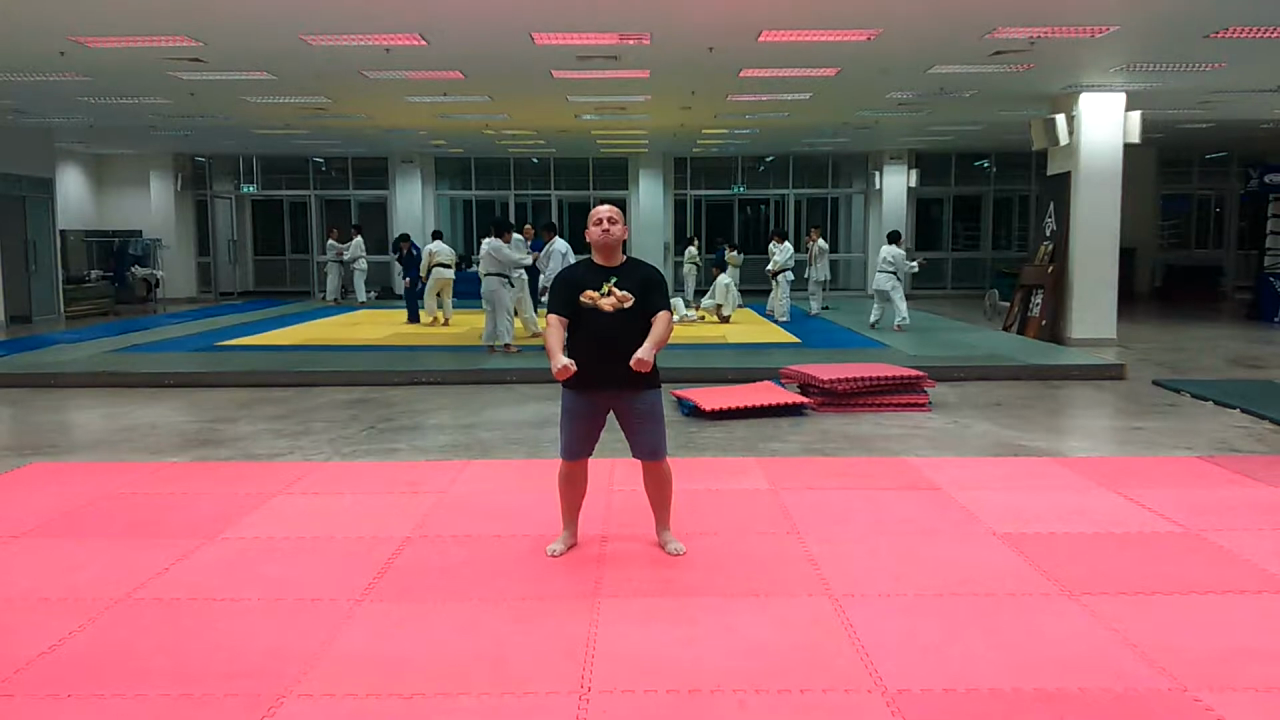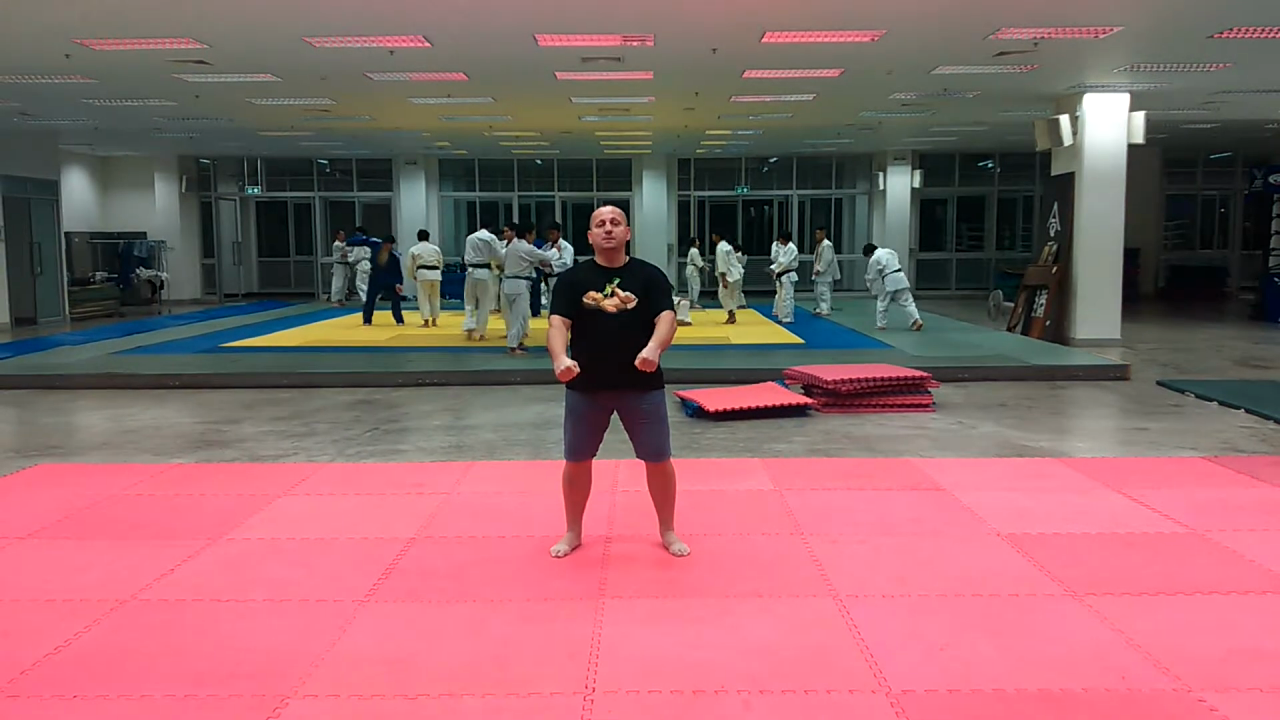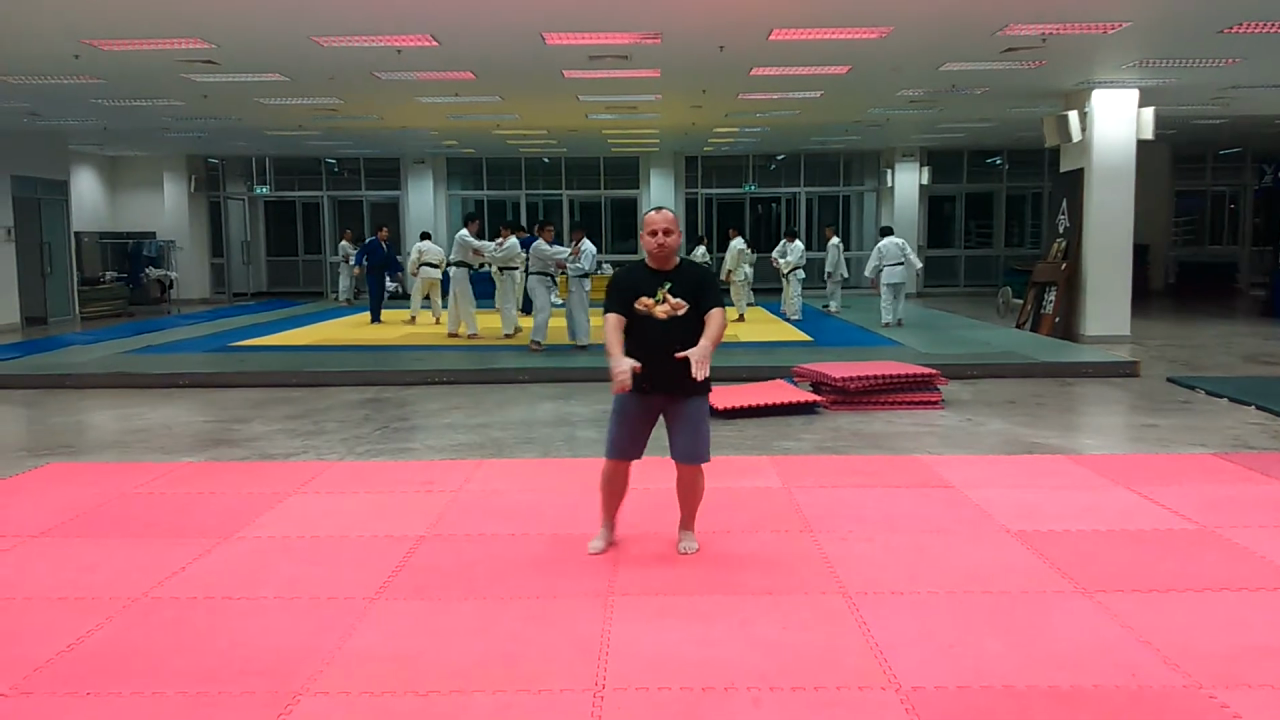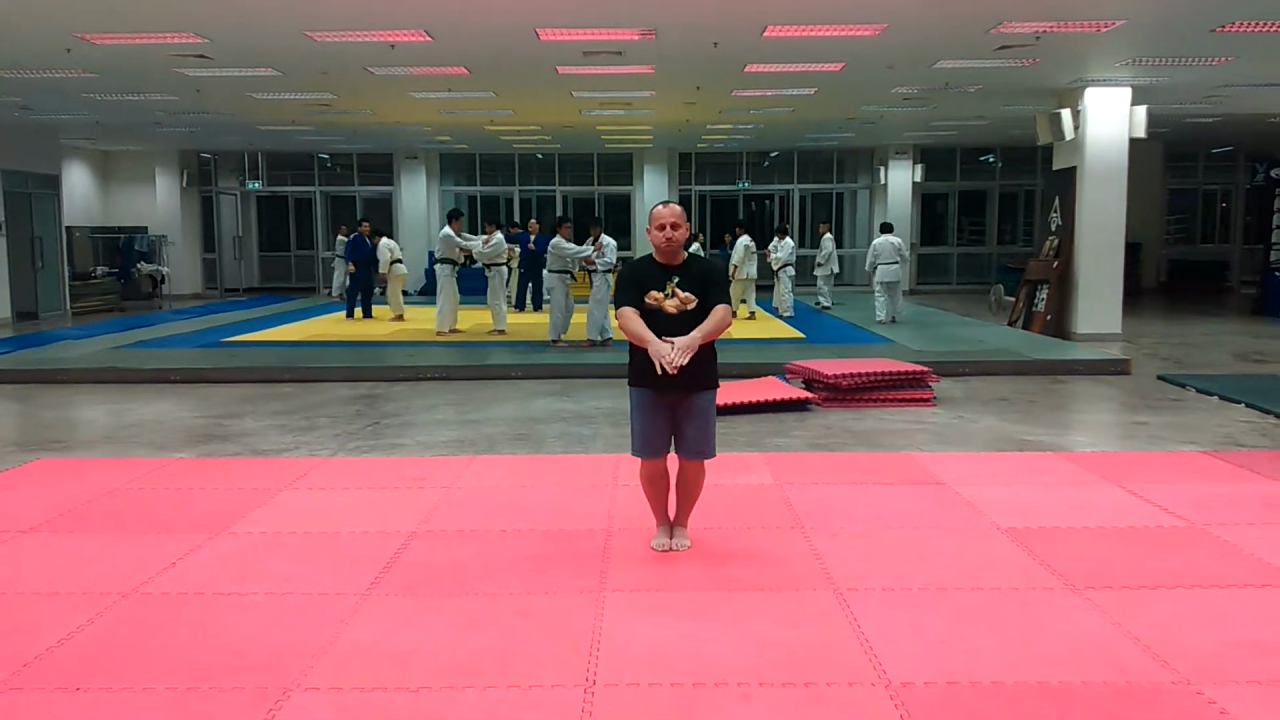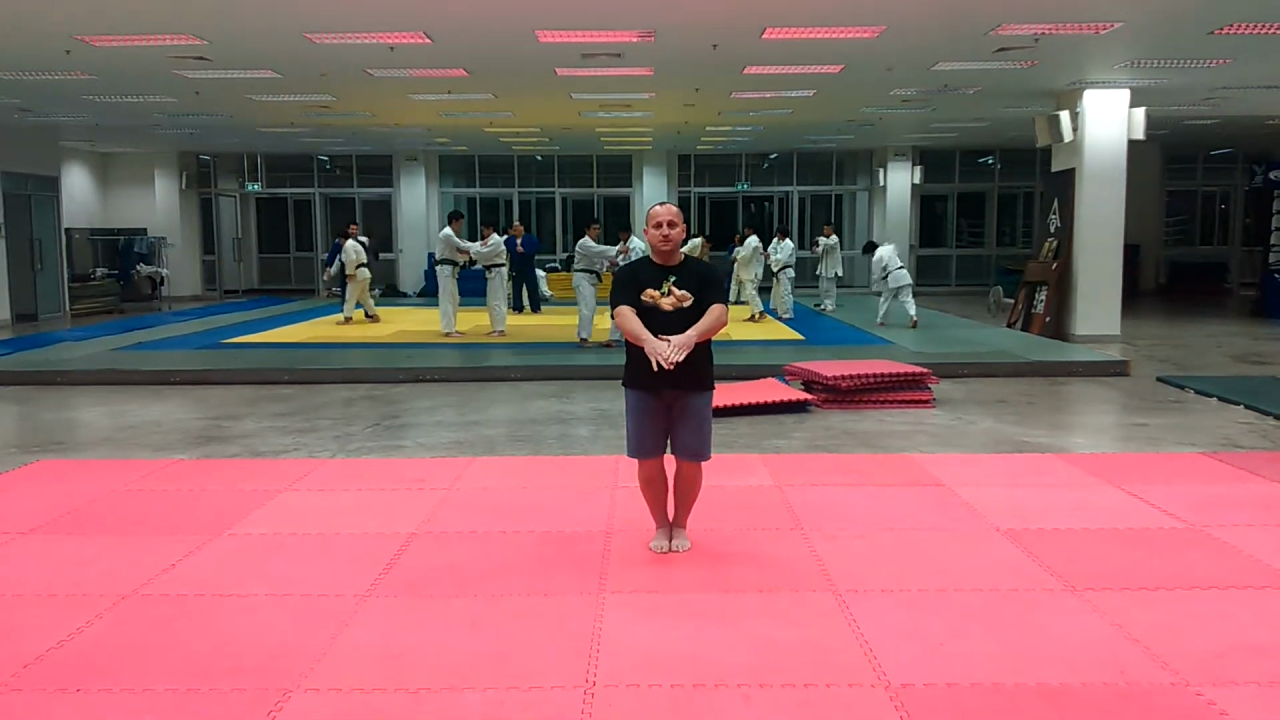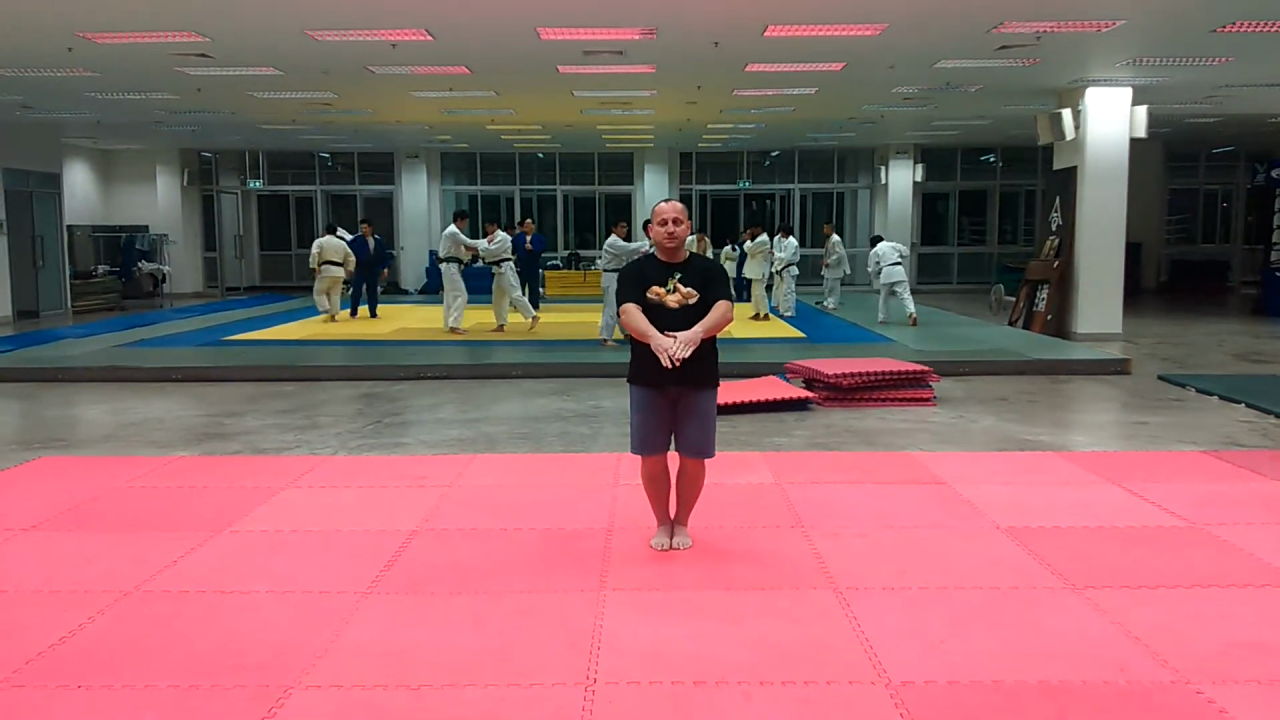
dt=0.7s
person 1, frame 1
left shoulder: (647, 275)
right shoulder: (569, 277)
left elbow: (663, 318)
right elbow: (556, 322)
left wrist: (649, 348)
right wrist: (557, 356)
left hip: (638, 384)
right hip: (582, 385)
left knee: (654, 459)
right knee: (573, 460)
left ankle: (663, 530)
right ankle: (569, 532)
person 1, frame 2
left shoulder: (650, 275)
right shoulder: (573, 278)
left elbow: (666, 317)
right elbow: (558, 322)
left wrist: (654, 348)
right wrist: (560, 357)
left hip: (642, 384)
right hip: (586, 385)
left knee: (658, 459)
right knee: (577, 460)
left ankle: (668, 531)
right ankle: (573, 532)
person 1, frame 3
left shoulder: (700, 277)
right shoulder: (625, 278)
left elbow: (716, 316)
right elbow: (613, 321)
left wrist: (704, 347)
right wrist: (617, 359)
left hip: (687, 387)
right hip: (637, 386)
left knee: (690, 463)
right knee: (617, 459)
left ankle: (686, 528)
right ankle: (607, 527)
person 1, frame 4
left shoulder: (707, 271)
right shoulder: (633, 273)
left elbow: (723, 314)
right elbow: (627, 317)
left wrist: (693, 339)
right wrist: (653, 344)
left hip: (698, 381)
right hip: (648, 380)
left knee: (693, 458)
right knee: (651, 458)
left ankle: (681, 523)
right ankle: (662, 523)
person 1, frame 5
left shoulder: (704, 272)
right shoulder: (630, 274)
left elbow: (720, 314)
right elbow: (623, 316)
left wrist: (689, 336)
right wrist: (650, 342)
left hip: (694, 381)
right hip: (643, 381)
left knee: (690, 460)
right knee: (649, 459)
left ankle: (681, 524)
right ankle: (661, 525)
person 1, frame 6
left shoulder: (709, 269)
right shoulder: (635, 271)
left elbow: (725, 311)
right elbow: (629, 313)
left wrist: (695, 333)
right wrist: (657, 339)
left hip: (699, 378)
right hip: (648, 379)
left knee: (693, 457)
right knee: (652, 456)
left ankle: (681, 523)
right ankle: (662, 523)
